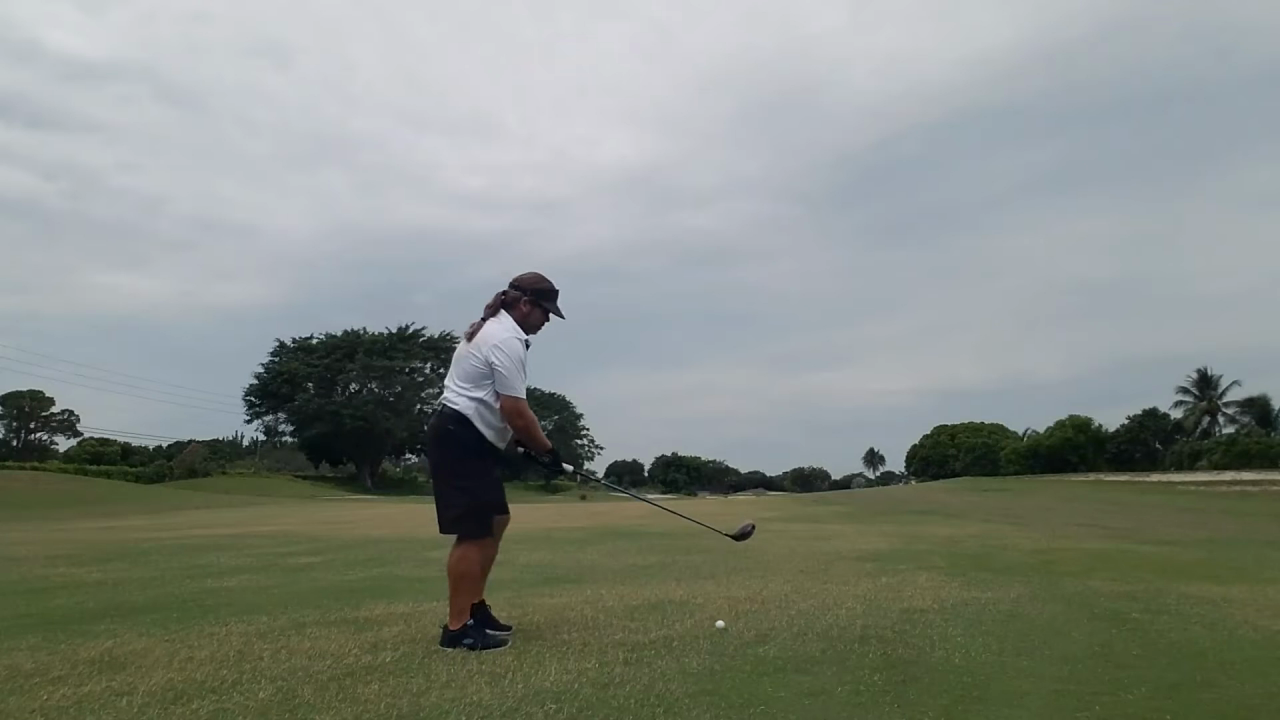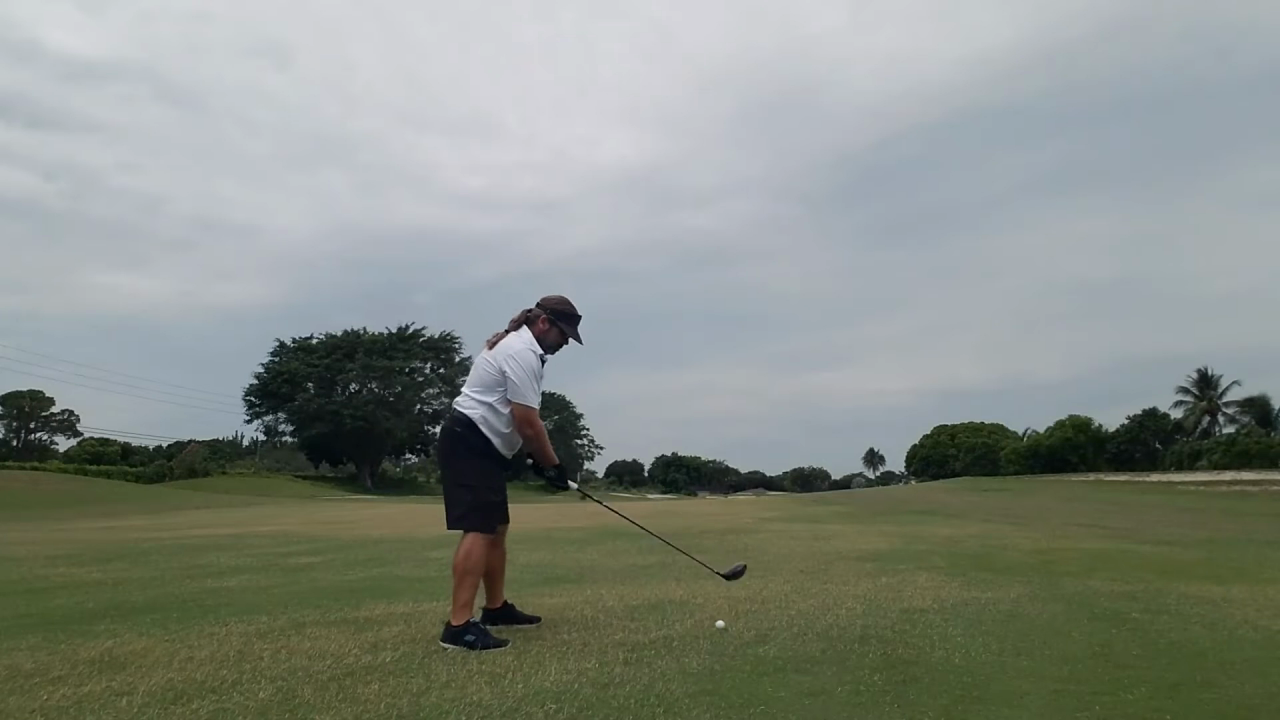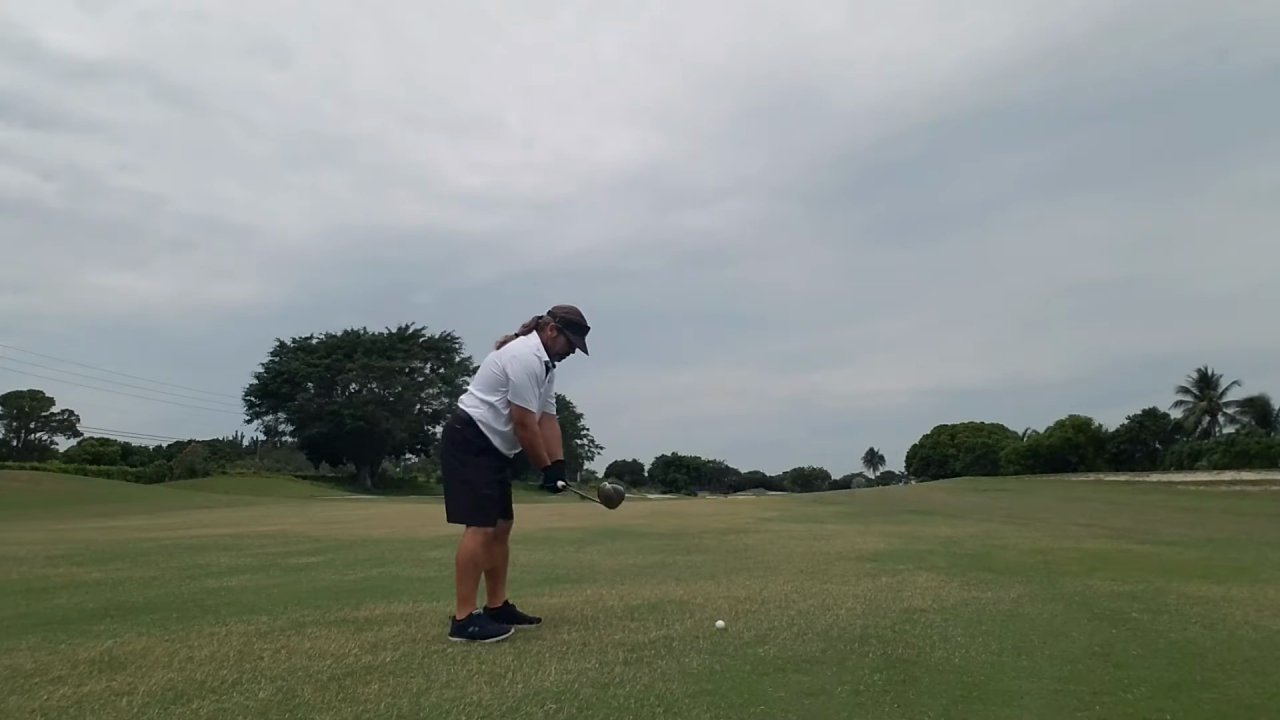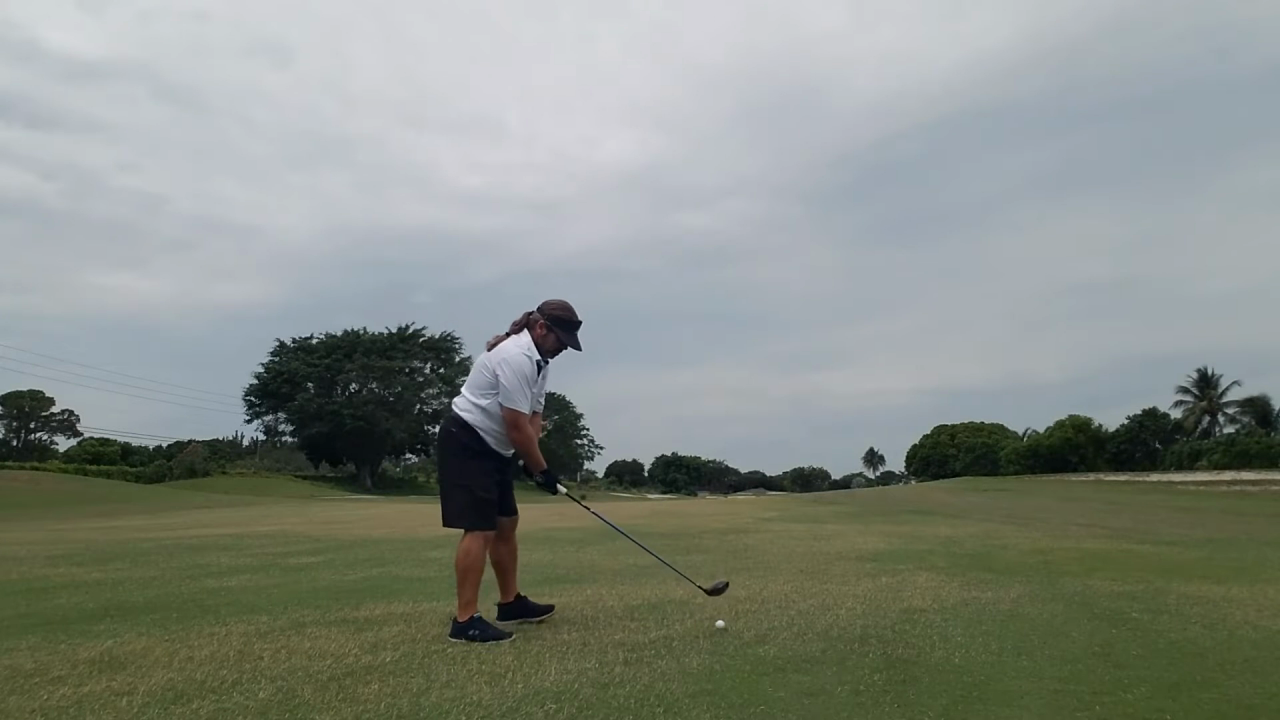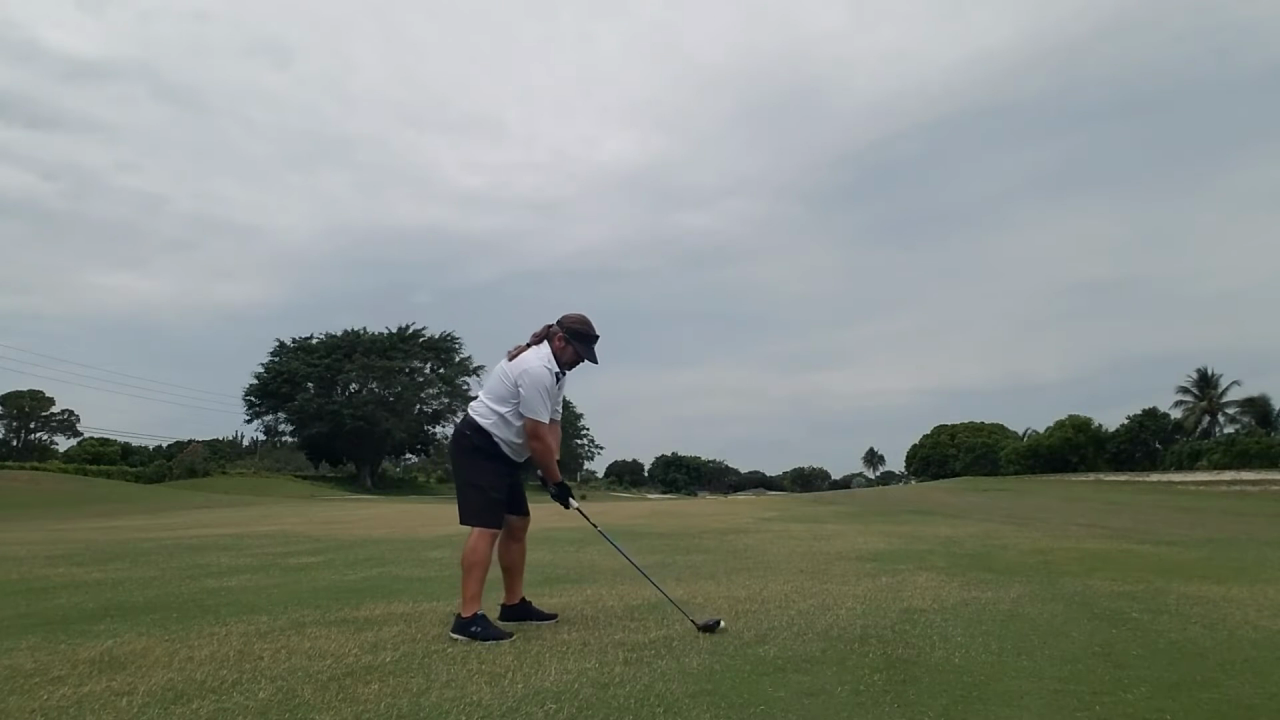
dt=0.5s
person 1, frame 1
left shoulder: (494, 330)
right shoulder: (507, 340)
right elbow: (515, 411)
left wrist: (529, 443)
right wrist: (546, 450)
left hip: (467, 440)
right hip: (462, 442)
left knee: (496, 521)
right knee: (473, 533)
left ankle: (474, 606)
right ankle: (457, 628)
person 1, frame 2
left shoulder: (521, 348)
right shoulder: (522, 353)
left elbow: (522, 418)
right elbow: (527, 422)
left wrist: (539, 458)
right wrist: (553, 465)
left hip: (481, 447)
right hip: (469, 445)
left knee: (496, 529)
right knee: (478, 531)
left ankle: (496, 606)
right ankle: (459, 625)
person 1, frame 3
left shoulder: (544, 363)
right shoulder: (525, 357)
left elbow: (547, 419)
right elbow: (525, 425)
left wrist: (558, 464)
right wrist: (546, 467)
left hip: (492, 447)
right hip: (470, 442)
left knee: (500, 527)
right knee: (480, 527)
left ankle: (496, 607)
right ankle: (464, 618)
person 1, frame 4
left shoulder: (538, 360)
right shoulder: (515, 357)
left elbow: (533, 417)
right elbow: (517, 426)
left wrist: (529, 462)
right wrist: (542, 469)
left hip: (491, 449)
right hip: (467, 445)
left knee: (505, 526)
right knee: (479, 530)
left ankle: (510, 602)
right ankle: (465, 620)
person 1, frame 5
left shoulder: (556, 371)
right shoulder: (536, 369)
left elbow: (552, 425)
right elbow: (535, 436)
left wrist: (552, 470)
right wrist: (556, 482)
left hip: (503, 451)
right hip: (478, 446)
left knee: (517, 524)
right knee: (486, 528)
left ankle: (513, 604)
right ankle: (469, 617)
